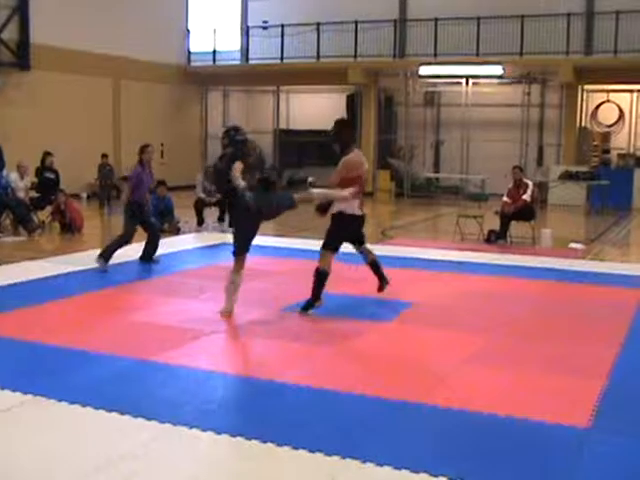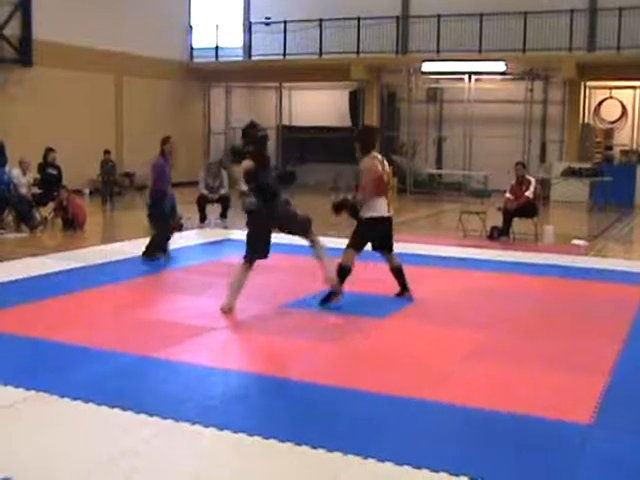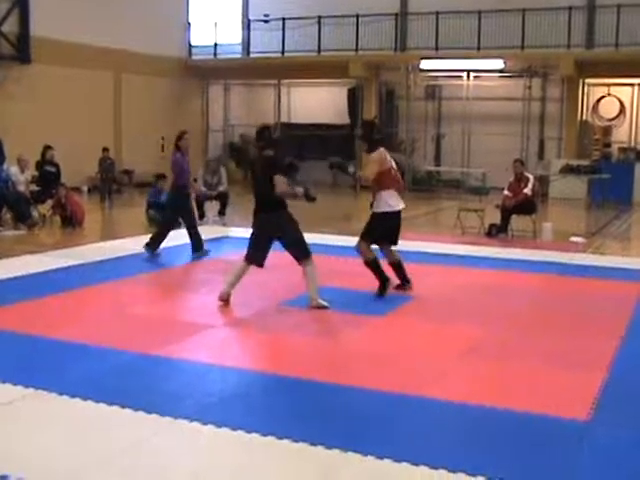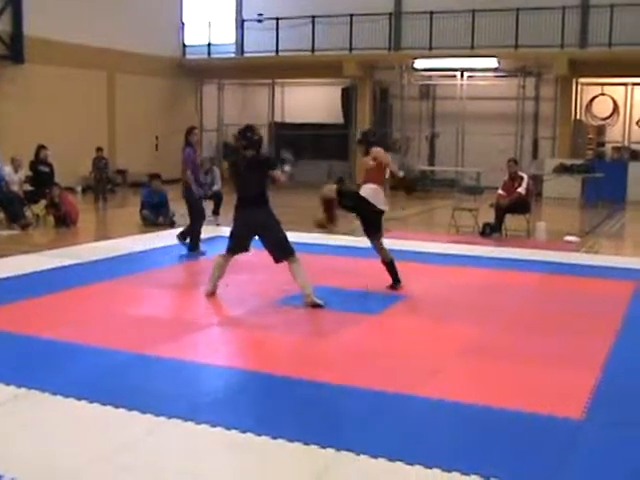
dt=0.2s
person 1, frame 1
left shoulder: (218, 167)
right shoulder: (239, 157)
right elbow: (235, 172)
right wrist: (243, 190)
left hip: (239, 215)
right hip: (258, 202)
left knee: (238, 263)
right knee: (304, 195)
left ankle: (228, 307)
right ankle: (343, 194)
person 1, frame 2
left shoulder: (250, 159)
right shoulder: (259, 156)
right elbow: (241, 169)
right wrist: (245, 191)
left hip: (257, 216)
right hip: (275, 208)
left knee: (248, 263)
right knee: (312, 237)
left ankle: (228, 303)
right ankle: (329, 275)
person 1, frame 3
left shoulder: (256, 164)
right shoulder: (275, 162)
right elbow: (281, 190)
right wrist: (301, 192)
left hip: (260, 218)
right hip: (279, 216)
left knee: (250, 261)
right knee: (306, 259)
left ankle: (226, 291)
right ankle: (315, 299)
person 1, frame 4
left shoulder: (233, 162)
right shoulder: (262, 160)
right elbow: (282, 179)
right wrist: (286, 170)
left hip: (242, 215)
right hip: (262, 214)
left knee: (228, 254)
right knee: (291, 257)
left ankle: (211, 287)
right ankle: (309, 296)
person 2, frame 1
left shoulder: (350, 159)
right shoulder: (359, 157)
left elbow: (331, 184)
right wrist: (329, 203)
left hip: (345, 213)
right hip: (356, 212)
left knee: (326, 254)
right knee: (361, 247)
left ankle: (316, 297)
right ankle: (382, 278)
person 2, frame 2
left shoulder: (367, 163)
right shoulder: (381, 160)
left elbow: (366, 195)
left wrist: (347, 203)
right wrist: (350, 203)
left hip: (371, 215)
right hip: (385, 214)
left knee: (350, 253)
right knee: (387, 253)
left ankle: (336, 290)
right ankle: (404, 289)
person 2, frame 3
left shoulder: (375, 157)
right shoulder: (385, 155)
left elbow: (368, 178)
right elbow: (400, 185)
left hip: (384, 210)
right hip: (394, 208)
left knee: (363, 246)
right knee: (386, 248)
left ankle: (383, 280)
right ankle: (404, 282)
person 2, frame 4
left shoulder: (376, 152)
right shoulder: (376, 159)
left elbow: (390, 163)
left wrist: (400, 175)
right wrist: (344, 184)
left hip: (366, 198)
right hip: (377, 205)
left knee: (327, 191)
right knee: (378, 245)
left ankle: (329, 219)
right ankle: (396, 281)
